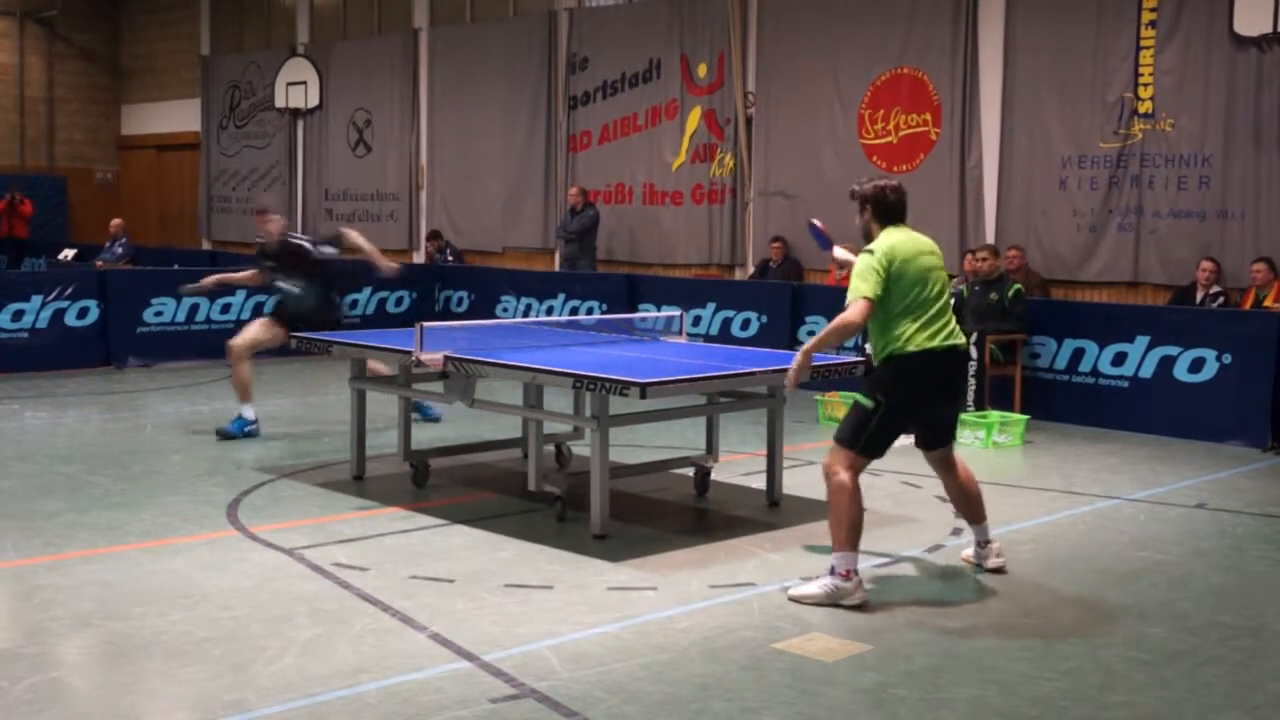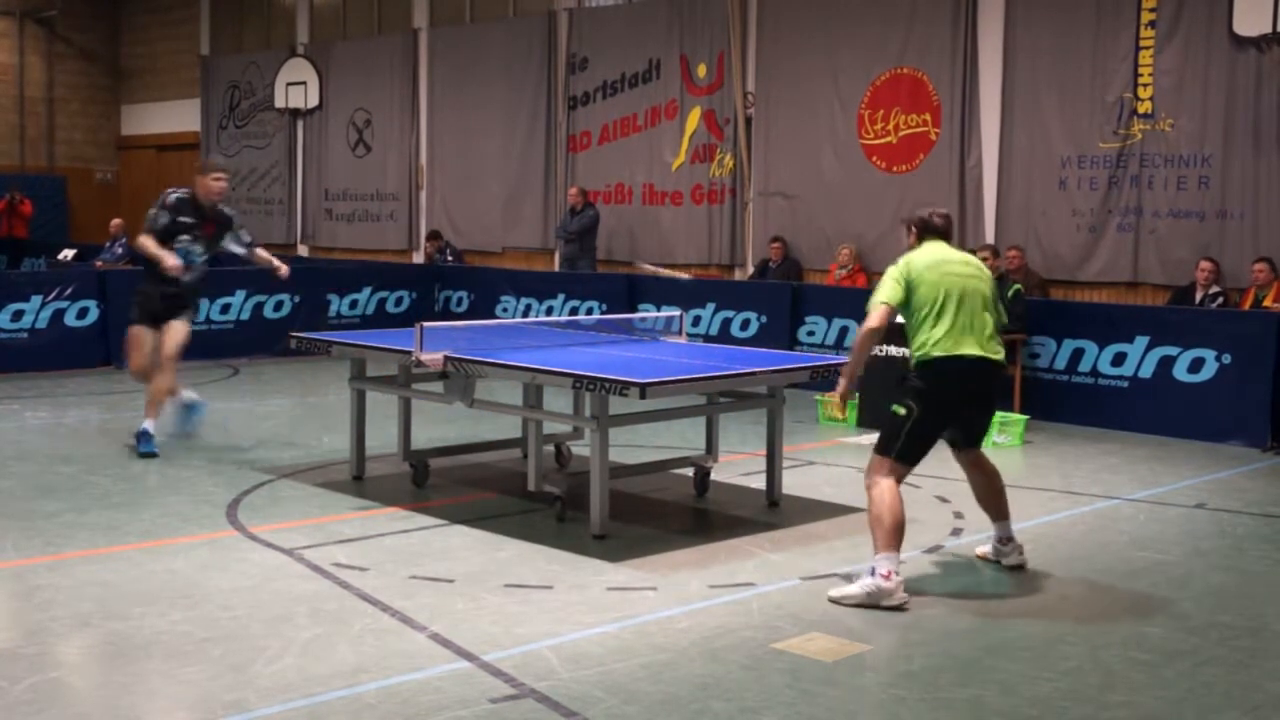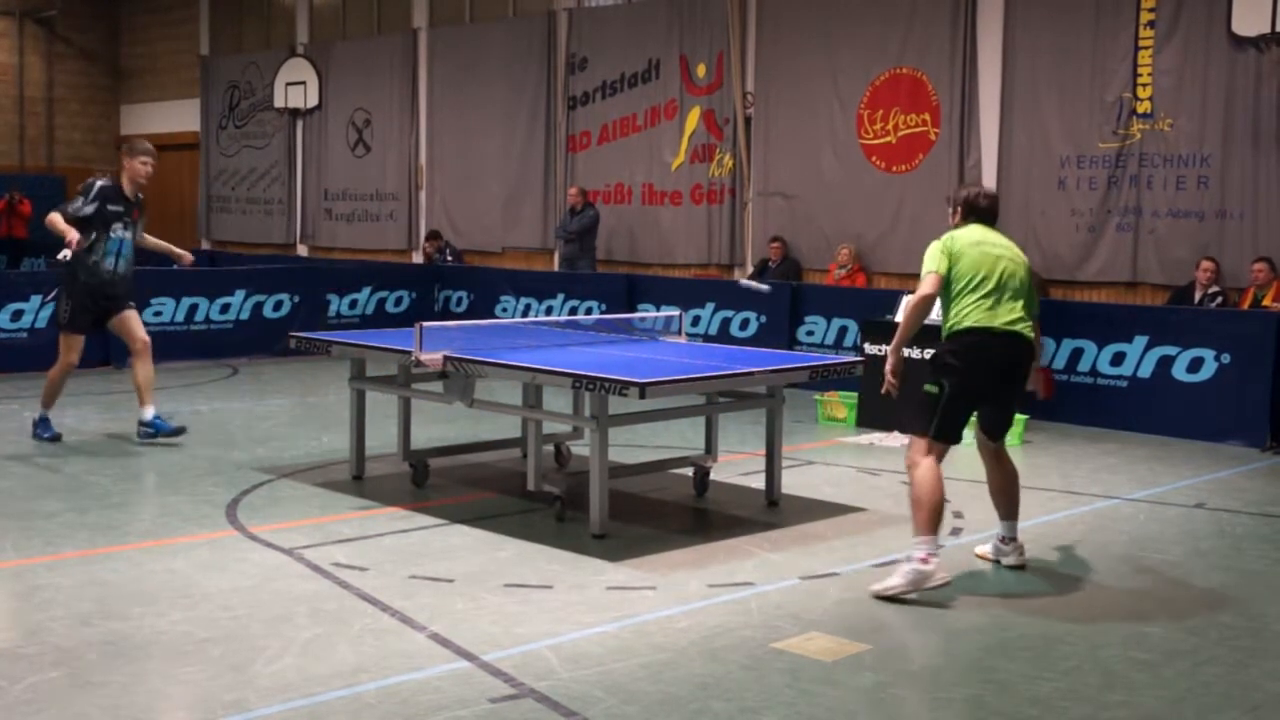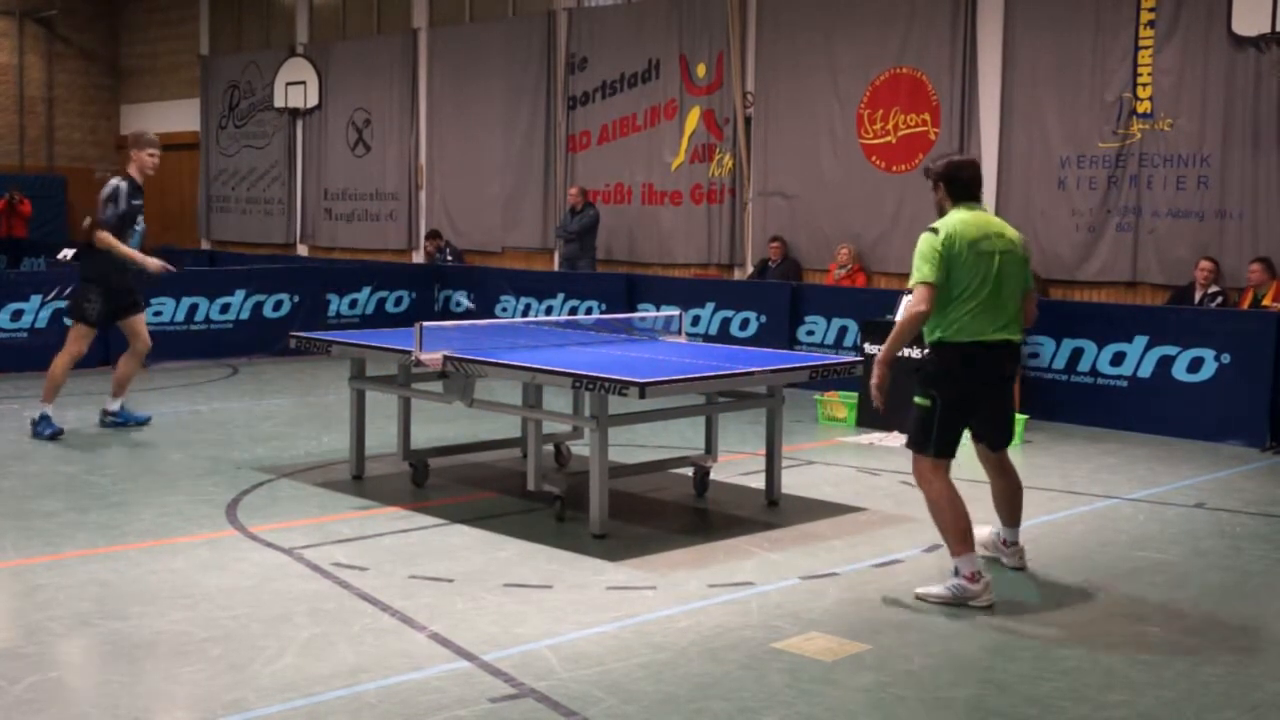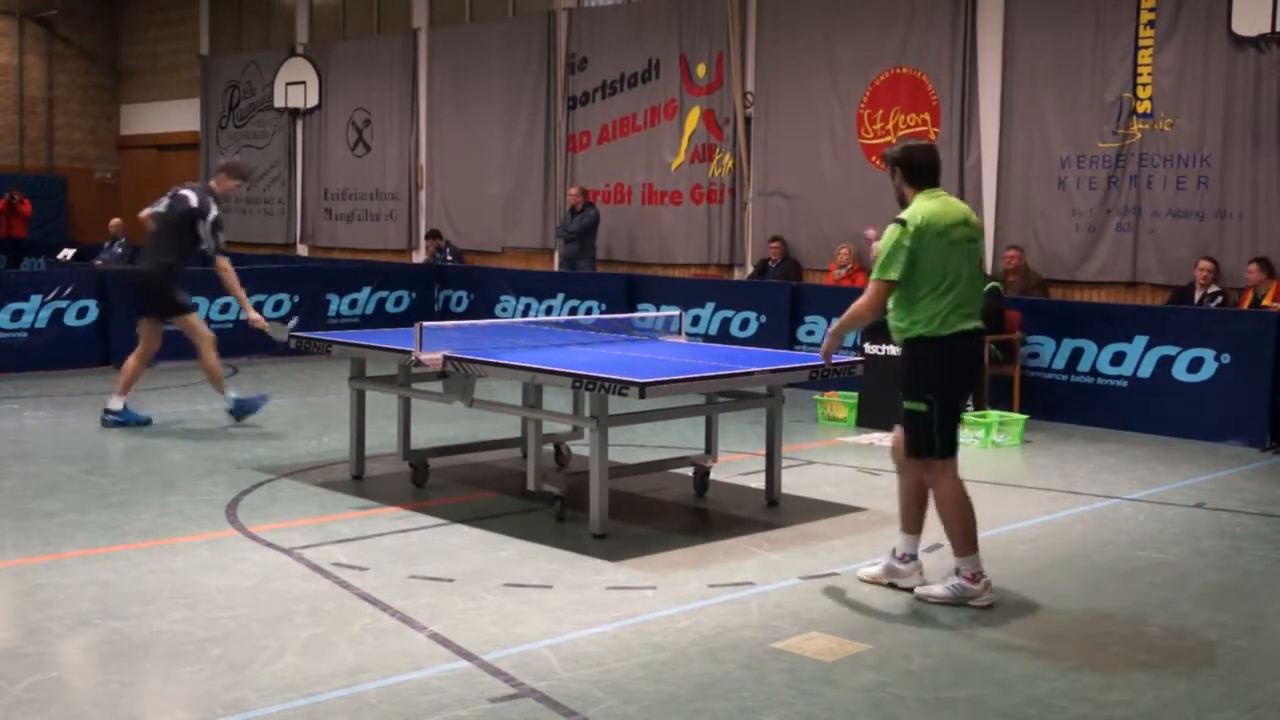
dt=0.4s
person 1, frame 1
left shoulder: (877, 253)
right shoulder: (927, 246)
left elbow: (856, 318)
left wrist: (807, 352)
right wrist: (857, 264)
left hip: (906, 367)
right hip: (950, 363)
left knee: (840, 466)
right knee: (943, 458)
left ankle: (844, 577)
right ankle: (986, 547)
person 1, frame 2
left shoulder: (907, 265)
right shoulder: (979, 268)
left elbow: (875, 326)
left wrist: (847, 376)
left hip: (939, 372)
right hip: (987, 373)
left knee: (882, 472)
right knee: (969, 454)
left ankle: (885, 576)
right ankle: (1007, 544)
person 1, frame 3
left shoulder: (948, 243)
right shoulder: (1016, 254)
left elbow: (926, 294)
right elbow: (1032, 322)
left wrist: (894, 351)
right wrist: (1034, 371)
left hip: (967, 348)
right hip: (1014, 351)
left knee: (922, 453)
right knee: (992, 445)
left ankle: (923, 560)
right ankle: (1008, 542)
person 1, frame 4
left shoulder: (940, 234)
right shoulder: (1010, 236)
left elbow: (920, 309)
right elbow: (1028, 313)
left wrist: (883, 361)
left hip: (954, 358)
right hip: (1002, 357)
left knee: (929, 468)
right knee: (995, 455)
left ankle: (971, 577)
right ankle: (1009, 544)
person 1, frame 5
left shoulder: (906, 224)
right shoulder: (965, 216)
left elbow: (871, 305)
left wrist: (834, 333)
left hip: (931, 350)
right hip: (966, 344)
left knee: (936, 466)
right knee: (907, 449)
left ankle: (972, 578)
right ankle: (905, 560)
person 2, frame 1
left shoulder: (301, 247)
right shoulder: (265, 249)
left elbow: (348, 235)
right elbow: (263, 276)
left wrist: (381, 261)
right wrist: (221, 278)
left hip: (323, 318)
right hip: (289, 315)
left knee: (368, 368)
right knee: (237, 347)
left ankle: (414, 401)
right ankle: (247, 418)
person 2, frame 2
left shoulder: (225, 219)
right shoulder: (173, 201)
left elbow: (249, 250)
right elbow: (142, 240)
left wrist: (276, 264)
right wrist: (164, 255)
left hip: (183, 297)
right hip: (152, 291)
left knee: (168, 355)
right knee: (139, 366)
left ankle: (147, 429)
right ankle: (187, 399)
person 2, frame 3
left shoulder: (138, 203)
right shoulder: (98, 189)
right elbow: (54, 217)
left wrist: (174, 251)
right wrist: (69, 232)
left hip: (115, 289)
right hip: (81, 287)
left knee: (142, 344)
right knee: (69, 361)
left ankle: (148, 419)
right ankle: (42, 419)
person 2, frame 4
left shoulder: (134, 191)
right shoulder: (118, 188)
left elbow: (89, 223)
right elbow: (99, 234)
right wrist: (141, 259)
left hip: (120, 281)
right hip: (99, 280)
left knee: (141, 345)
right knee: (75, 350)
left ankle: (113, 409)
right ankle: (42, 416)
person 2, frame 5
left shoulder: (182, 192)
right shoulder: (210, 210)
left elbow: (146, 216)
right elbow: (222, 265)
right wrist: (247, 309)
left hip: (143, 274)
right hip: (159, 278)
left knee: (149, 347)
right knee: (205, 340)
left ankle: (114, 408)
right ankle: (232, 402)
